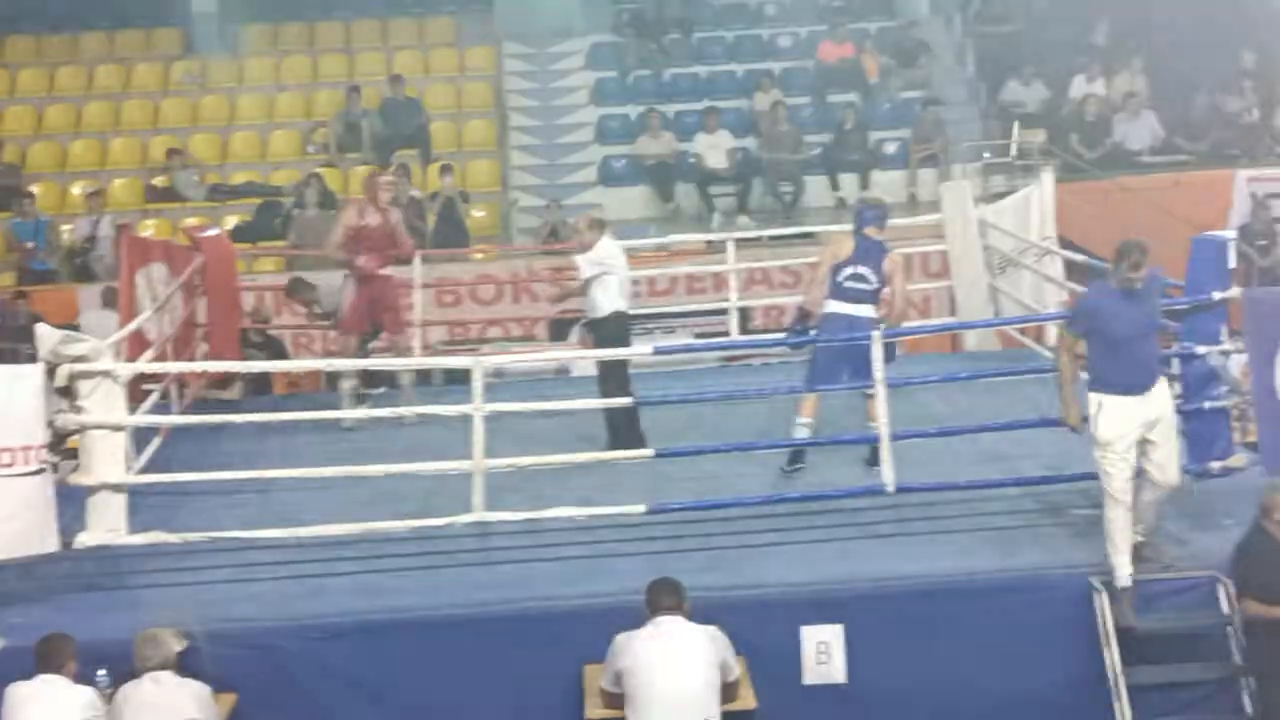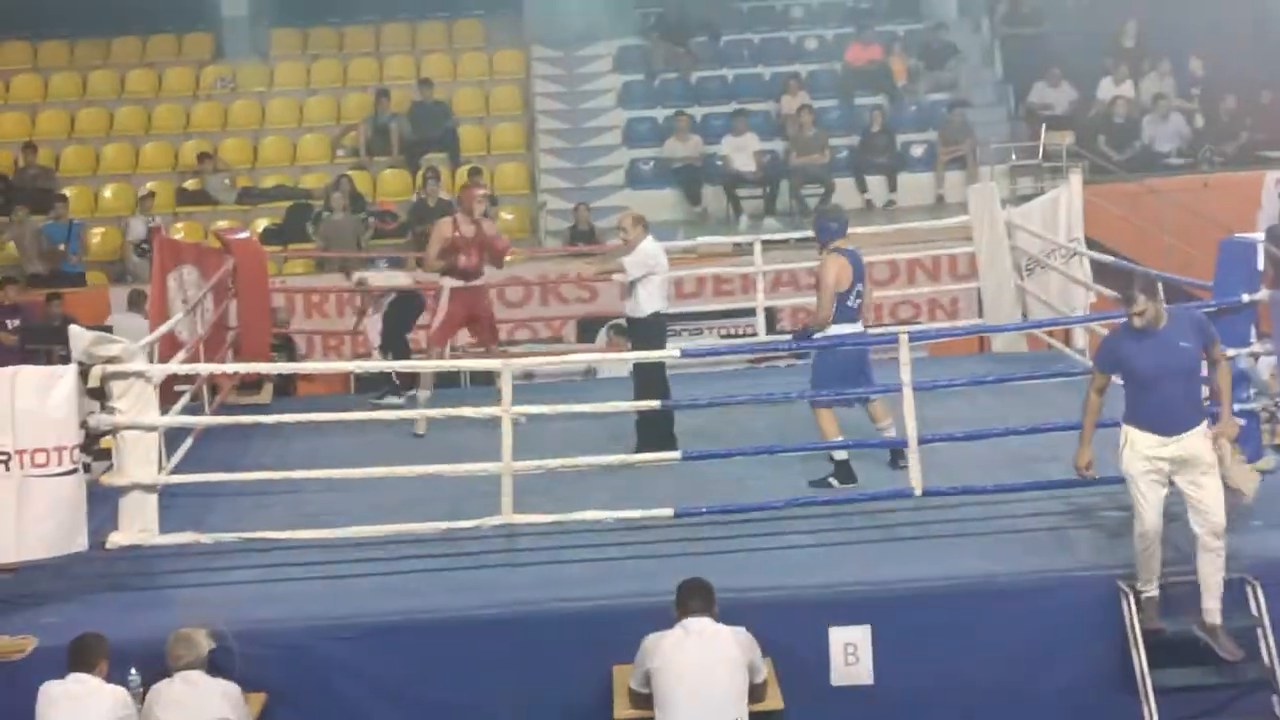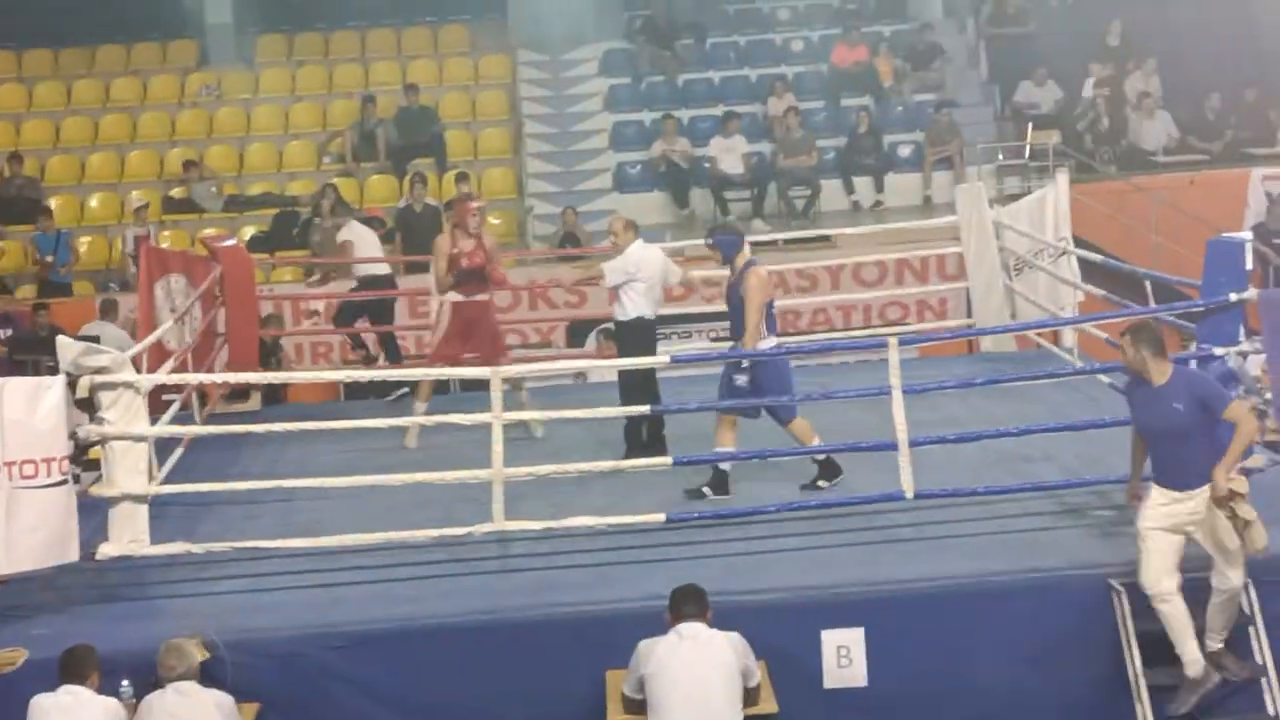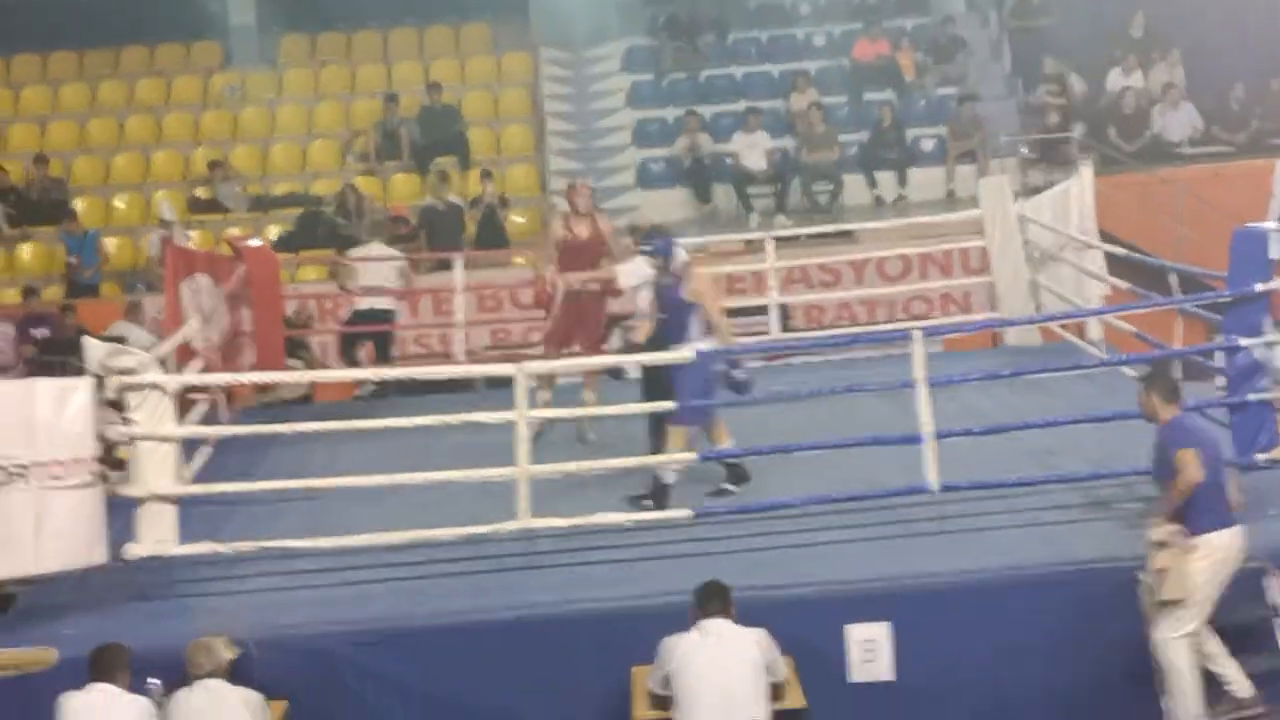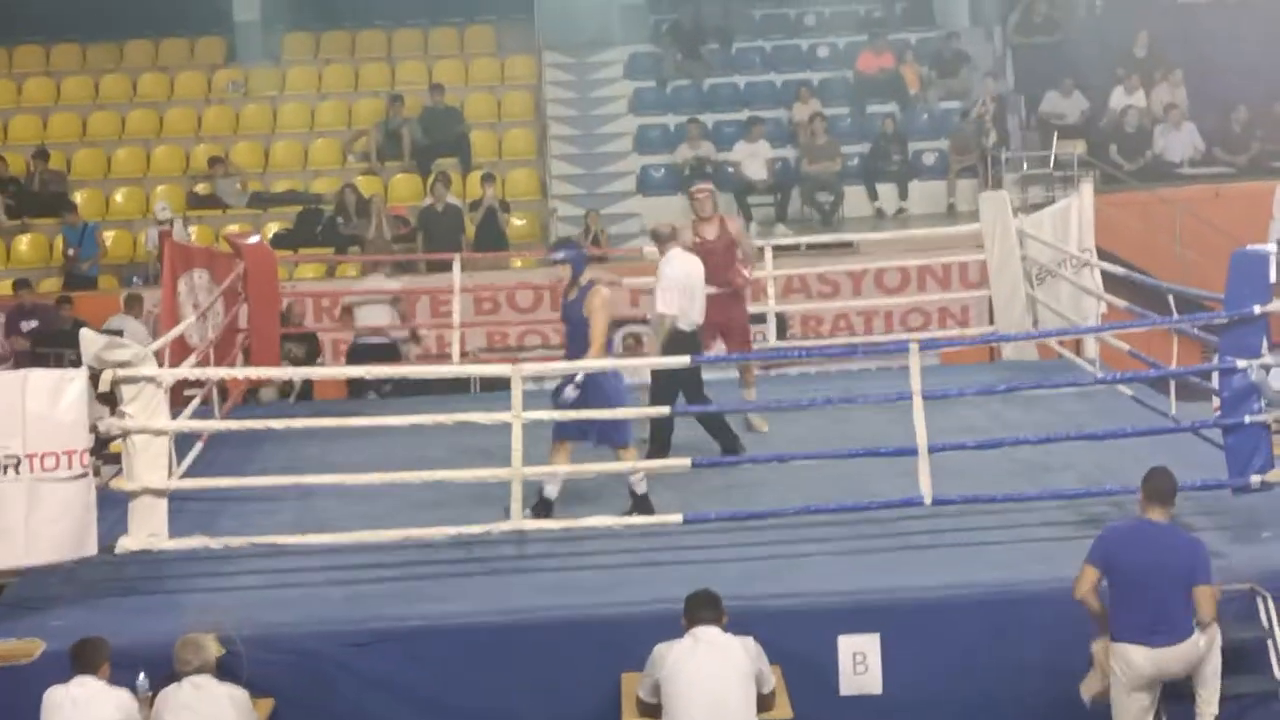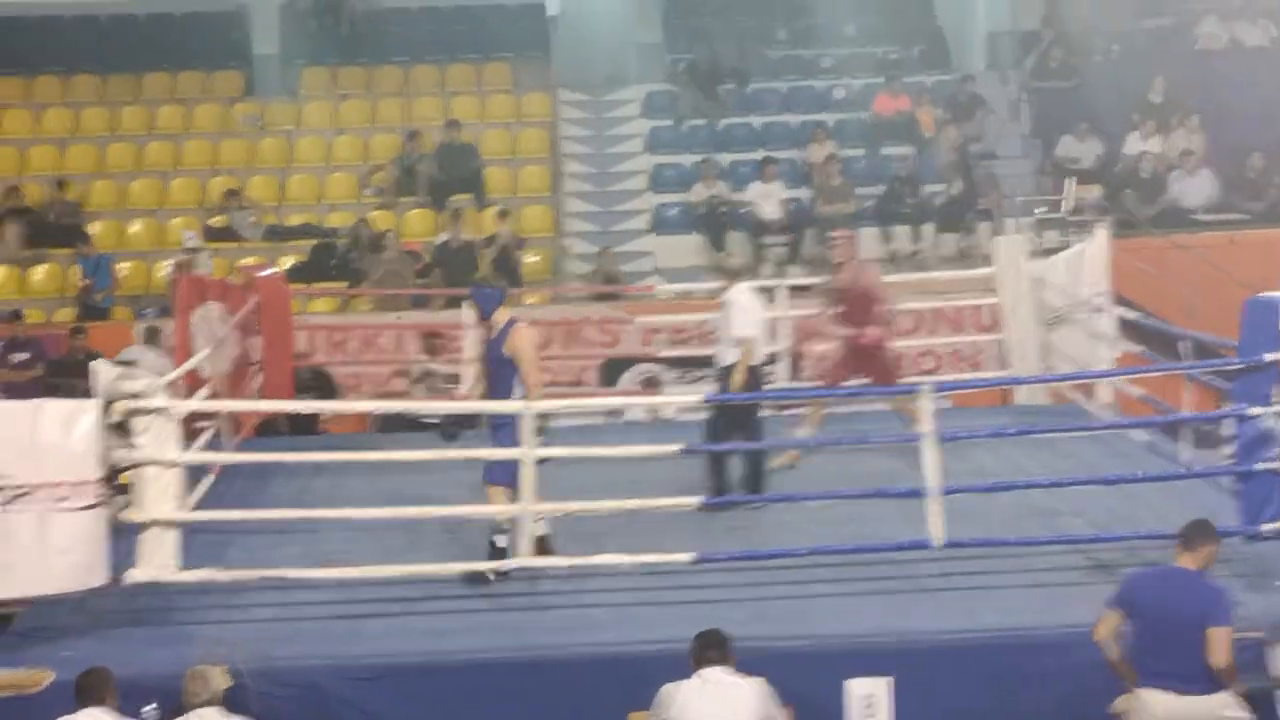
dt=0.5s
person 1, frame 1
left shoulder: (1152, 285)
right shoulder: (1091, 302)
right elbow: (1065, 350)
right wrist: (1069, 405)
left hip: (1155, 395)
right hip: (1112, 404)
left knee: (1166, 477)
right knee: (1118, 495)
left ankle: (1137, 535)
right ankle: (1123, 584)
person 1, frame 2
left shoulder: (1193, 323)
right shoulder: (1117, 342)
left elbow: (1219, 362)
right elbow: (1095, 392)
left wrist: (1226, 414)
right wrist: (1085, 445)
left hip: (1193, 438)
right hip: (1143, 443)
left knee: (1212, 524)
right knee: (1149, 527)
left ankle: (1211, 620)
right ankle: (1148, 594)
person 1, frame 3
left shoulder: (1197, 384)
right shoulder: (1134, 389)
left elbow: (1248, 423)
left wrist: (1222, 469)
right wrist: (1134, 479)
left hip: (1209, 496)
right hip: (1163, 497)
left knee: (1230, 581)
right knee: (1157, 585)
left ankle: (1214, 649)
right ankle: (1196, 672)
person 1, frame 4
left shoulder: (1172, 431)
right shoulder: (1198, 430)
left elbow: (1194, 475)
right elbow: (1233, 498)
left wrist: (1164, 512)
left hip: (1207, 544)
right hip: (1226, 537)
left knee: (1168, 634)
right knee: (1190, 628)
person 1, frame 5
left shoulder: (1111, 537)
right shoulder: (1192, 546)
left elbow: (1082, 593)
right elbow: (1206, 615)
left wrist: (1106, 621)
left hip: (1128, 656)
right hip: (1180, 653)
right knee: (1210, 634)
person 1, frame 6
left shoulder: (1136, 582)
right shoulder: (1213, 595)
left elbow: (1101, 635)
right elbow: (1219, 661)
left wrist: (1130, 680)
right wrist: (1231, 684)
left hip: (1151, 698)
right hip: (1202, 701)
person 2, frame 1
left shoulder: (840, 242)
right shoulder: (890, 259)
left elbow: (818, 282)
right elbow: (899, 305)
left wrist: (803, 317)
left hip: (834, 320)
right hip: (866, 323)
left knee: (813, 387)
left ankle: (798, 451)
right ankle: (877, 452)
person 2, frame 2
left shoulder: (831, 263)
right shoulder: (854, 257)
left elbow: (824, 312)
right elbow: (865, 300)
left wrist: (806, 332)
right hip: (855, 338)
left knee: (821, 405)
right knee: (867, 398)
left ankle: (843, 471)
right ankle: (898, 453)
person 2, frame 3
left shoulder: (753, 276)
right shoulder: (737, 273)
left elbow: (752, 325)
left wrist: (743, 364)
left hip: (762, 356)
right hip: (744, 352)
left knee: (787, 418)
right knee: (725, 416)
left ankle: (829, 468)
right ankle: (718, 483)
person 2, frame 4
left shoulder: (694, 279)
right shoulder: (661, 280)
left elbow: (718, 322)
right elbow: (651, 318)
left wrist: (732, 362)
left hip: (697, 359)
left knee: (678, 424)
right knee: (708, 418)
left ankle: (659, 494)
right ankle: (737, 476)
person 2, frame 5
left shoulder: (598, 296)
right shoulder: (569, 293)
left elbow: (598, 347)
left wrist: (576, 382)
left hip: (600, 379)
right hip: (577, 376)
left knee: (621, 444)
right knee: (559, 443)
left ankle: (642, 503)
right ankle: (544, 508)
person 2, frame 6
left shoulder: (519, 334)
right shoulder: (492, 333)
left elbow: (533, 384)
right elbow: (485, 378)
left hip: (516, 420)
right hip: (502, 418)
left knee: (496, 486)
right knee: (517, 487)
left ankle: (498, 556)
right ankle: (542, 546)
person 3, frame 1
left shoulder: (394, 216)
right shoulder: (351, 214)
left elbow: (405, 248)
right elbow: (333, 249)
left wrist: (403, 251)
right wrist: (353, 260)
left hip: (385, 280)
right hip: (359, 281)
left knee: (399, 342)
right knee: (349, 344)
left ankle: (408, 402)
right ankle: (348, 404)
person 3, frame 2
left shoulder: (487, 226)
right shoulder: (445, 226)
left elbow: (496, 263)
right elbow: (429, 263)
left wrist: (500, 252)
right wrist: (454, 262)
left hip: (477, 291)
right hip: (452, 292)
left knee: (494, 349)
right knee: (435, 351)
right ankle: (422, 415)
person 3, frame 3
left shoulder: (487, 239)
right shoulder: (444, 241)
left elbow: (495, 272)
right elbow: (440, 285)
left wrist: (496, 276)
right wrist: (460, 271)
left hip: (482, 305)
right hip: (454, 307)
left knee: (504, 364)
right knee: (434, 367)
right ankle: (414, 427)
person 3, frame 4
left shoulder: (602, 224)
right shoulder: (558, 228)
left elbow: (616, 255)
left hip: (594, 295)
right hip: (567, 296)
left knee: (591, 358)
right knee: (551, 356)
left ankle: (584, 419)
person 3, frame 5
left shoulder: (733, 225)
right shoulder: (688, 234)
left elbow: (749, 254)
left wrist: (743, 273)
left hip: (732, 299)
right hip: (705, 299)
left knee: (744, 360)
left ankle: (751, 412)
person 3, frame 6
left shoulder: (868, 274)
right shoulder: (834, 278)
left elbow: (885, 308)
right elbow: (831, 311)
left wrist: (882, 329)
left hip: (873, 342)
right hip: (853, 343)
left knee: (897, 396)
right ankle: (794, 451)
person 4, frame 1
left shoulder: (605, 251)
right shoulder: (606, 250)
left elbow: (575, 265)
right elbow: (586, 285)
right wrist: (563, 294)
left hip: (610, 321)
right hip: (609, 320)
left knee: (613, 381)
right knee: (615, 380)
left ankle: (625, 441)
right ankle: (630, 438)
person 4, frame 2
left shoulder: (648, 251)
right shoulder: (644, 250)
left elbow: (621, 266)
left wrist: (593, 270)
left hip: (648, 322)
right hip: (646, 320)
left knee: (646, 383)
right knee: (655, 381)
left ankle: (648, 444)
right ankle: (664, 439)
person 4, frame 3
left shoulder: (632, 258)
right shoulder: (654, 252)
left elbow: (602, 271)
right elbow: (678, 275)
left wrist: (572, 279)
left hip: (632, 326)
right hip: (644, 324)
left knee: (632, 389)
right knee: (646, 386)
left ankle: (636, 450)
right ankle: (655, 443)
person 4, frame 4
left shoulder: (647, 261)
right shoulder: (674, 253)
left elbow: (615, 277)
left wrist: (580, 279)
left hip: (657, 331)
right hip: (673, 328)
left knee: (655, 390)
right knee: (668, 388)
left ankle: (664, 449)
right ankle: (671, 443)
person 4, frame 5
left shoulder: (668, 268)
right shoulder: (695, 262)
left elbow: (666, 314)
left wrist: (658, 345)
left hip: (674, 339)
right hip: (691, 336)
left knee: (661, 399)
right knee: (696, 395)
left ankle: (657, 454)
right ankle: (730, 444)
person 4, frame 6
left shoulder: (736, 300)
right shoulder: (752, 297)
left elbow: (747, 340)
left wrist: (738, 372)
left hip: (737, 374)
right hip: (751, 373)
left knee: (718, 433)
right knee: (750, 434)
left ankle: (719, 492)
right ankle: (753, 492)
